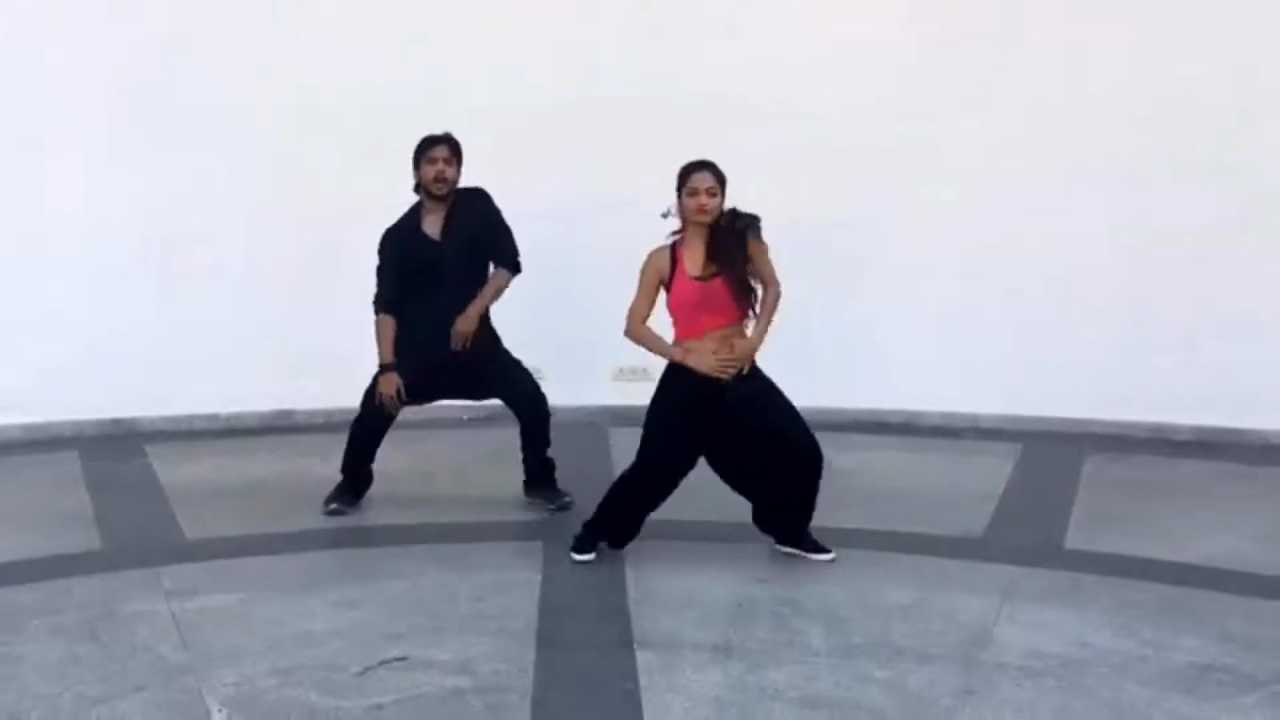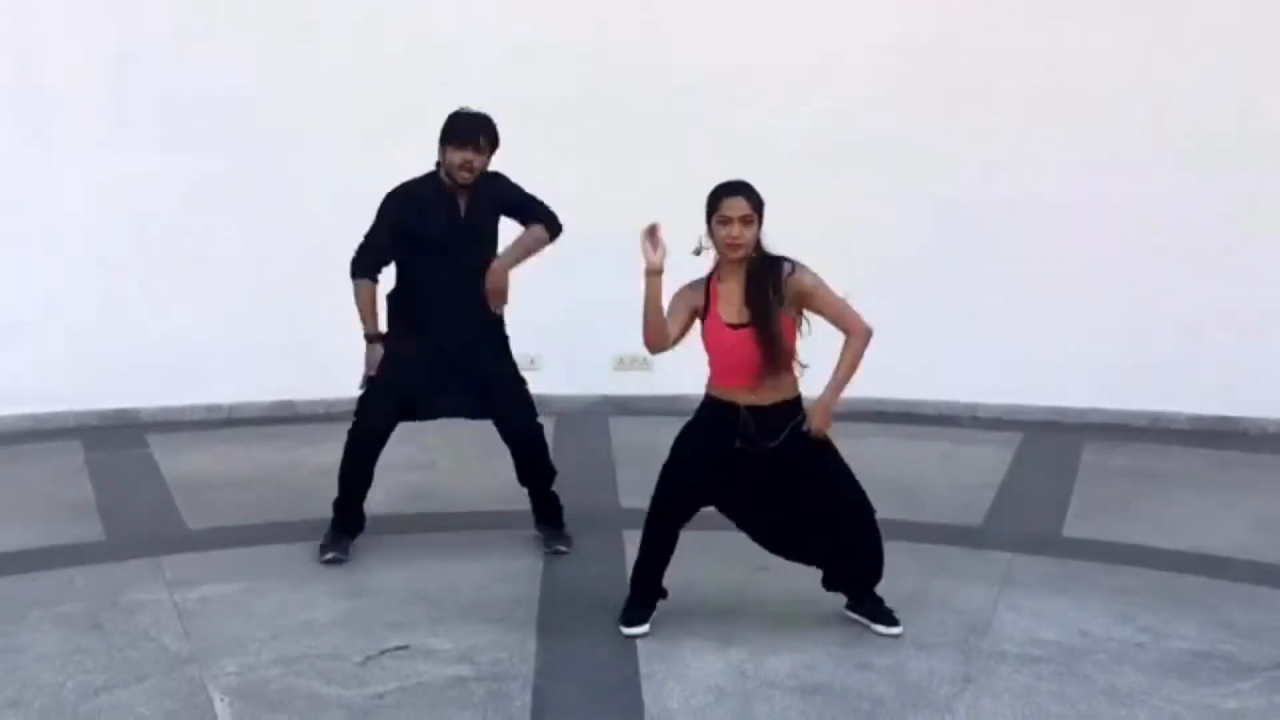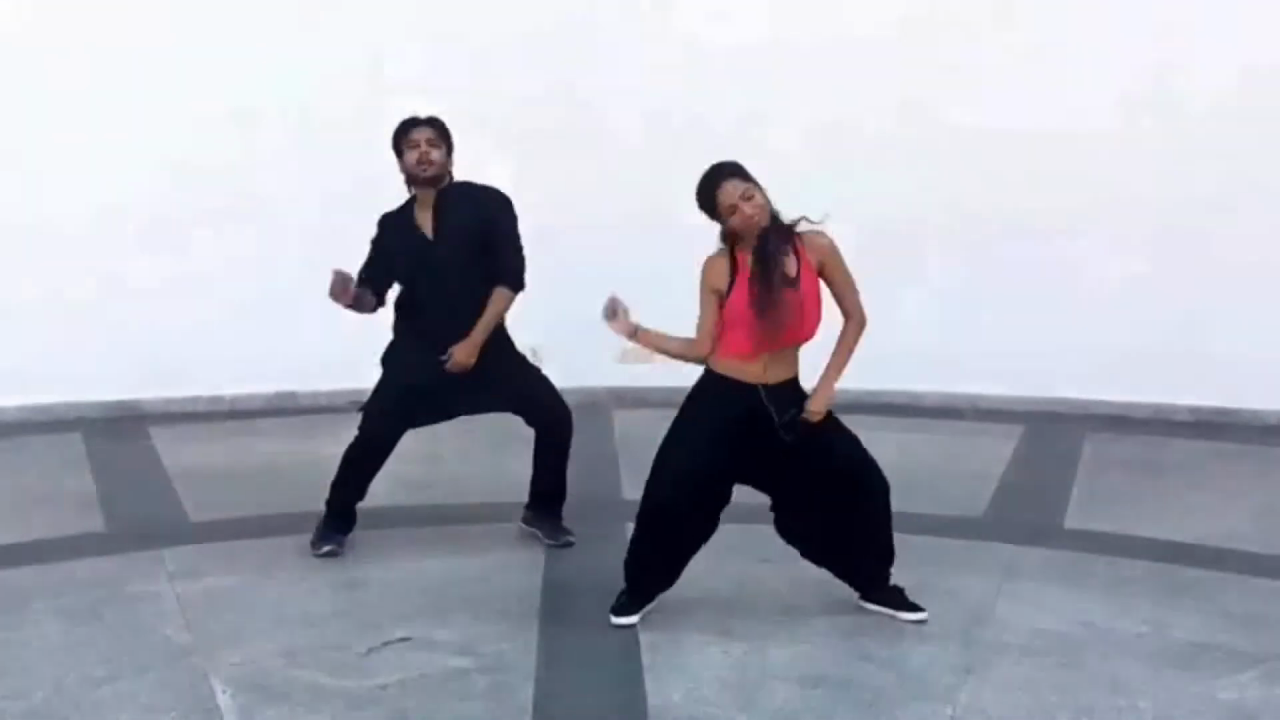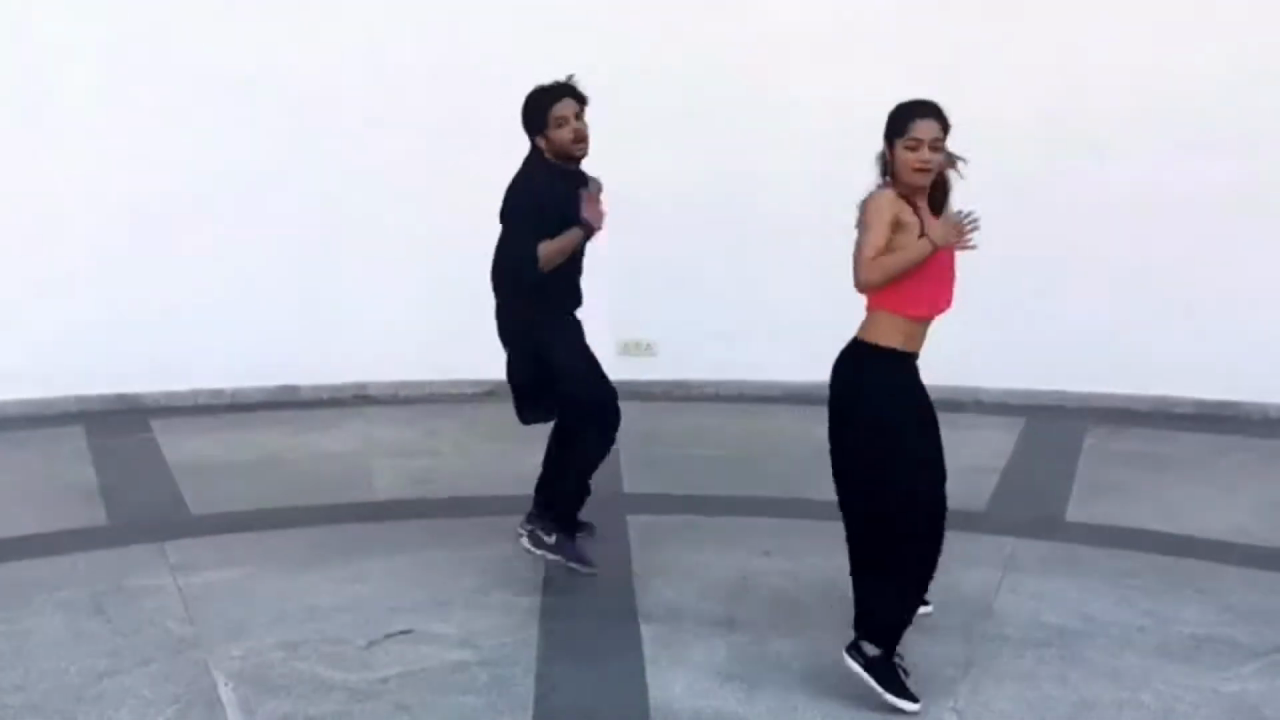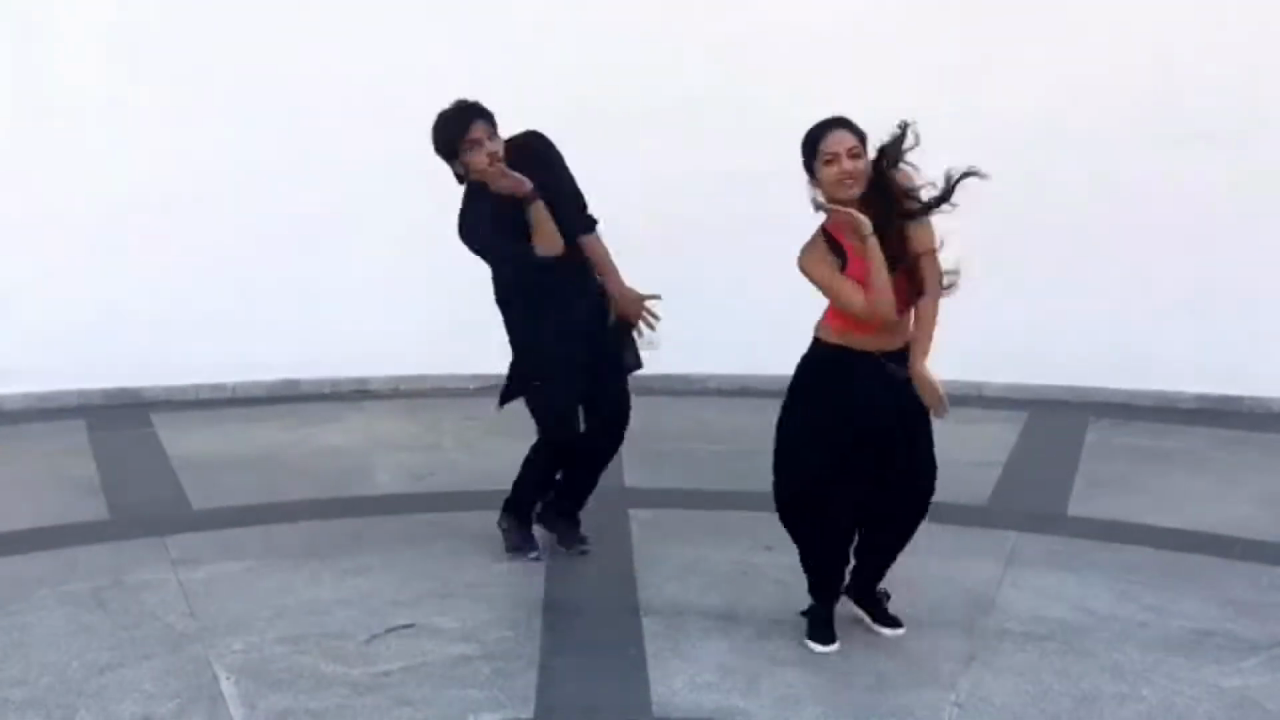
dt=1s
person 1, frame 1
left shoulder: (741, 240)
right shoulder: (663, 259)
left elbow: (770, 288)
right elbow: (634, 327)
left wrist: (755, 338)
right wrist: (689, 358)
left hip: (739, 374)
right hip: (685, 383)
left knee: (800, 454)
right knee: (652, 472)
left ankle: (792, 531)
right ankle: (597, 530)
person 1, frame 2
left shoulder: (787, 278)
right shoulder: (697, 294)
left elbow: (859, 331)
right elbow: (657, 343)
left wrist: (828, 399)
right wrist: (652, 277)
left hip: (789, 424)
right hip: (719, 421)
left knee: (848, 515)
right knee: (671, 499)
left ankle: (861, 595)
right ankle: (644, 594)
person 1, frame 3
left shoulder: (813, 246)
right shoulder: (718, 269)
left elbow: (854, 318)
right elbow: (701, 350)
left wrist: (826, 386)
right wrist: (635, 332)
left hip: (789, 399)
right hip: (721, 400)
left knee: (863, 487)
right knee: (670, 498)
left ankle: (874, 585)
right ankle: (640, 587)
person 1, frame 4
left shoulder: (933, 206)
right shoulder: (884, 202)
right elbow: (866, 276)
left wrist: (941, 239)
right wrist: (933, 240)
left hip: (896, 370)
right hip: (871, 376)
left knee: (918, 496)
right knee: (899, 506)
left ankle: (889, 602)
right ankle: (874, 643)
person 1, frame 5
left shoulder: (897, 196)
right shoulder: (817, 253)
left elbow: (931, 283)
right elbow: (881, 314)
left wrist: (919, 361)
right wrist: (868, 239)
left hip: (892, 370)
right hip: (833, 372)
left knee: (906, 493)
right knee: (813, 489)
left ankle: (865, 587)
right ankle: (823, 600)
person 2, frame 1
left shoulder: (479, 206)
right shoulder: (398, 236)
left elbow: (508, 264)
right elbow: (387, 304)
left wrist: (474, 312)
right wrist: (387, 367)
left hip: (474, 336)
right hip: (416, 344)
left knee: (533, 405)
right knee: (373, 415)
left ankle: (540, 482)
right ankle: (352, 484)
person 2, frame 2
left shoulder: (496, 191)
right shoulder: (405, 201)
left elbow: (547, 223)
right elbow: (365, 266)
left wrist: (505, 262)
right wrist: (374, 337)
left hip: (481, 342)
right hip: (413, 344)
left knee: (524, 428)
right knee: (366, 430)
left ankle: (548, 517)
right ankle: (344, 524)
person 2, frame 3
left shoulder: (487, 205)
right shoulder: (392, 226)
left elbow: (511, 278)
right elbow: (373, 298)
left wrist: (475, 342)
right wrist: (351, 295)
left hip: (482, 344)
right hip: (415, 352)
left knee: (555, 418)
right knee: (373, 438)
left ankle: (543, 511)
right ankle: (337, 520)
person 2, frame 4
left shoulder: (565, 176)
right shoulder: (534, 184)
right elbow: (528, 261)
left wrist: (586, 224)
right wrist: (583, 229)
left hip: (548, 315)
right hip: (532, 318)
left knee: (578, 412)
right knee: (600, 412)
left ankle: (545, 512)
right ankle: (553, 524)
person 2, frame 5
left shoulder: (531, 151)
right shoulder: (478, 220)
left elbow: (581, 224)
right elbow: (549, 259)
left wrist: (619, 291)
right wrist: (530, 199)
left hip: (588, 310)
right hip: (540, 326)
left knee: (611, 421)
right knee: (560, 433)
left ankle: (560, 509)
right ankle: (517, 513)
